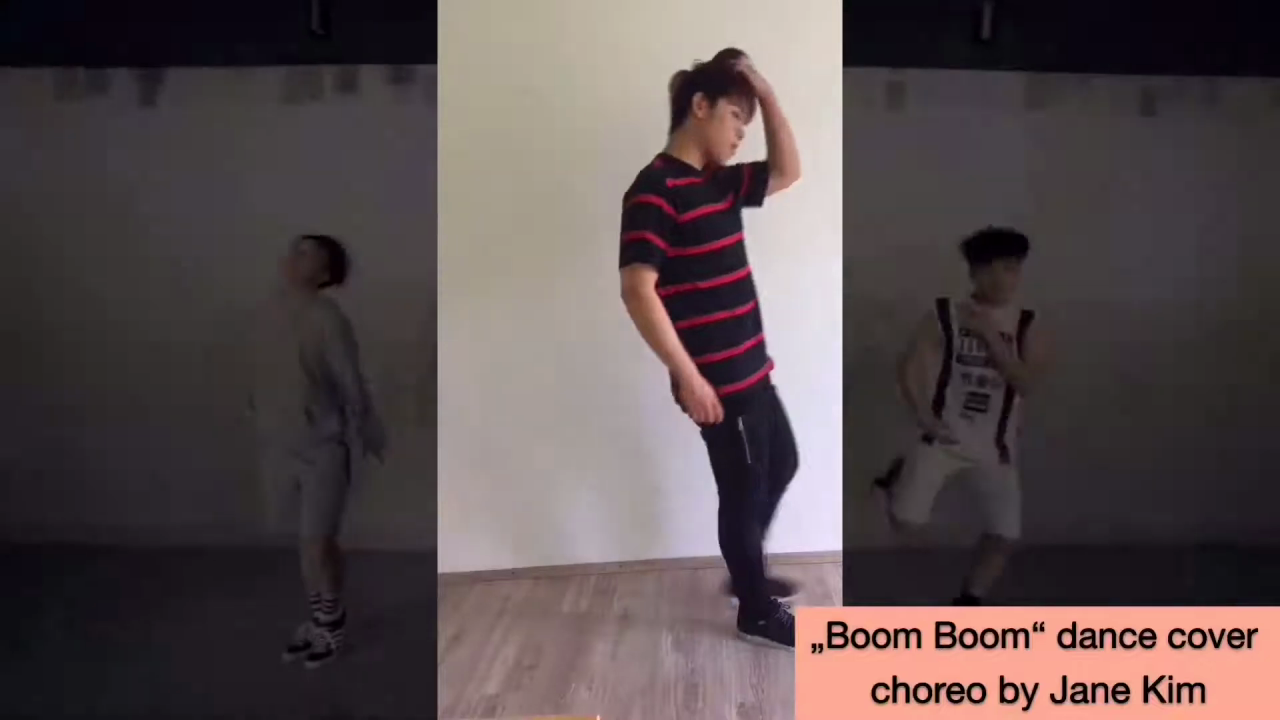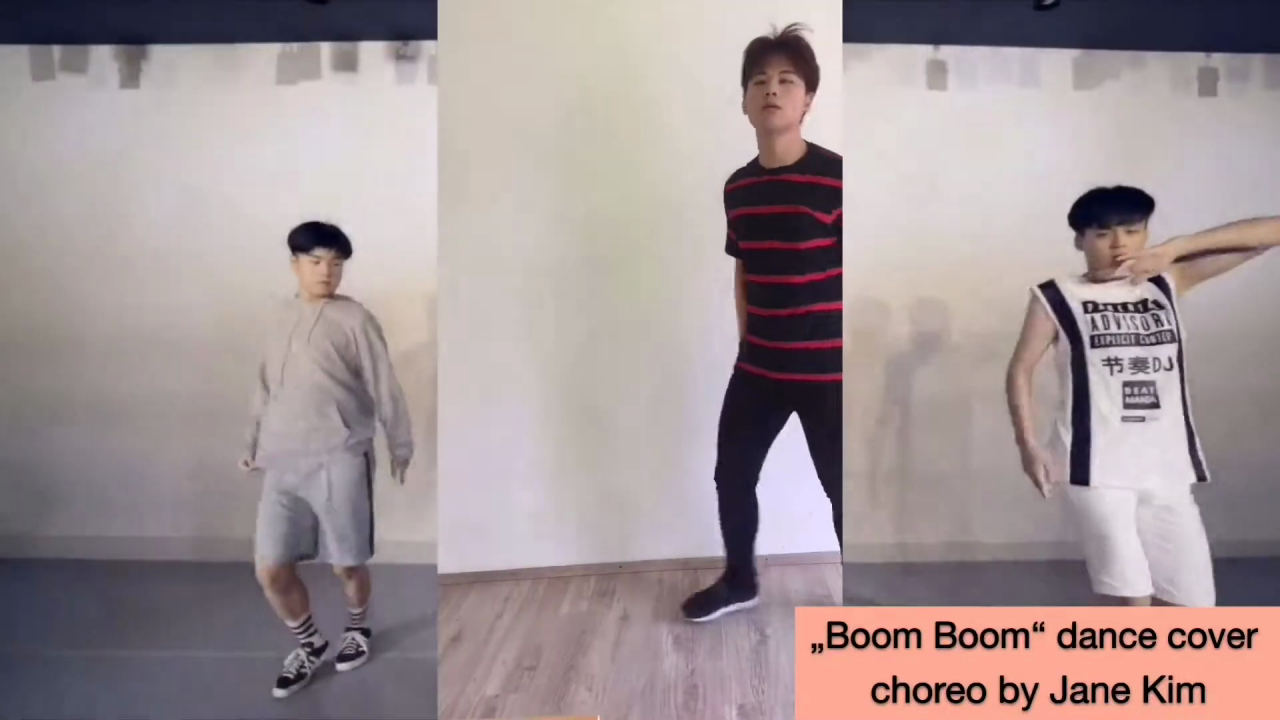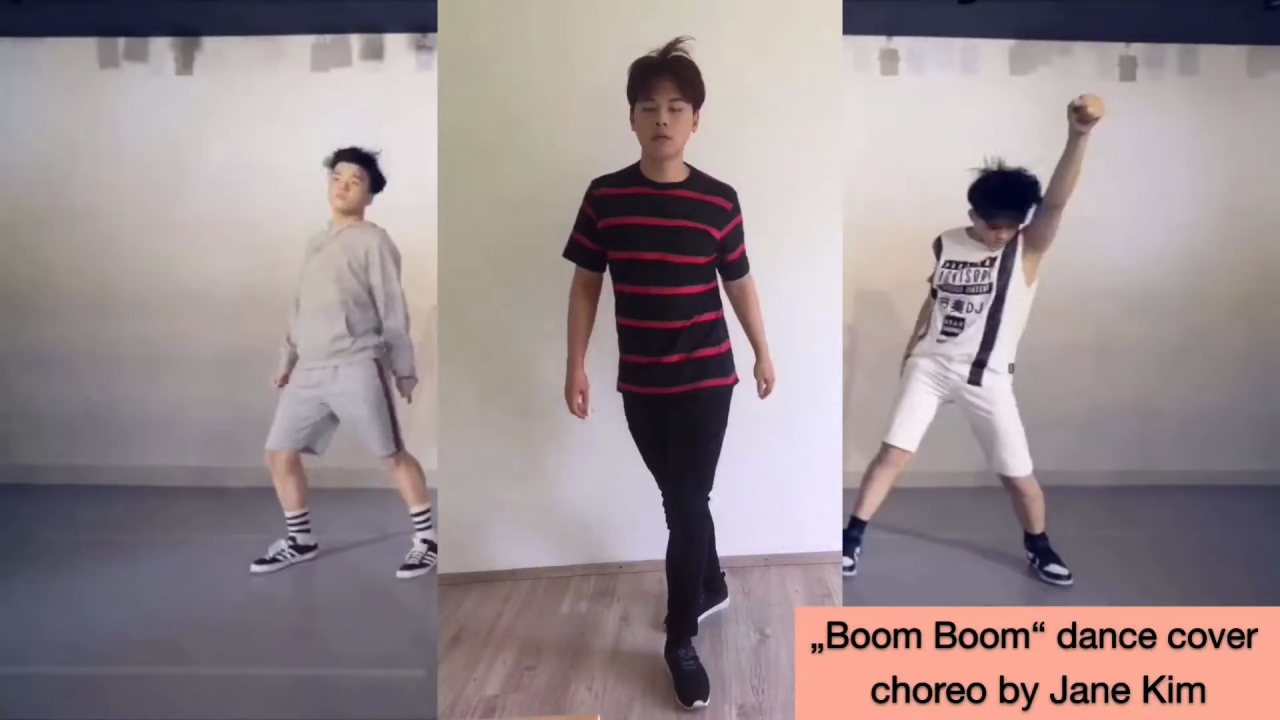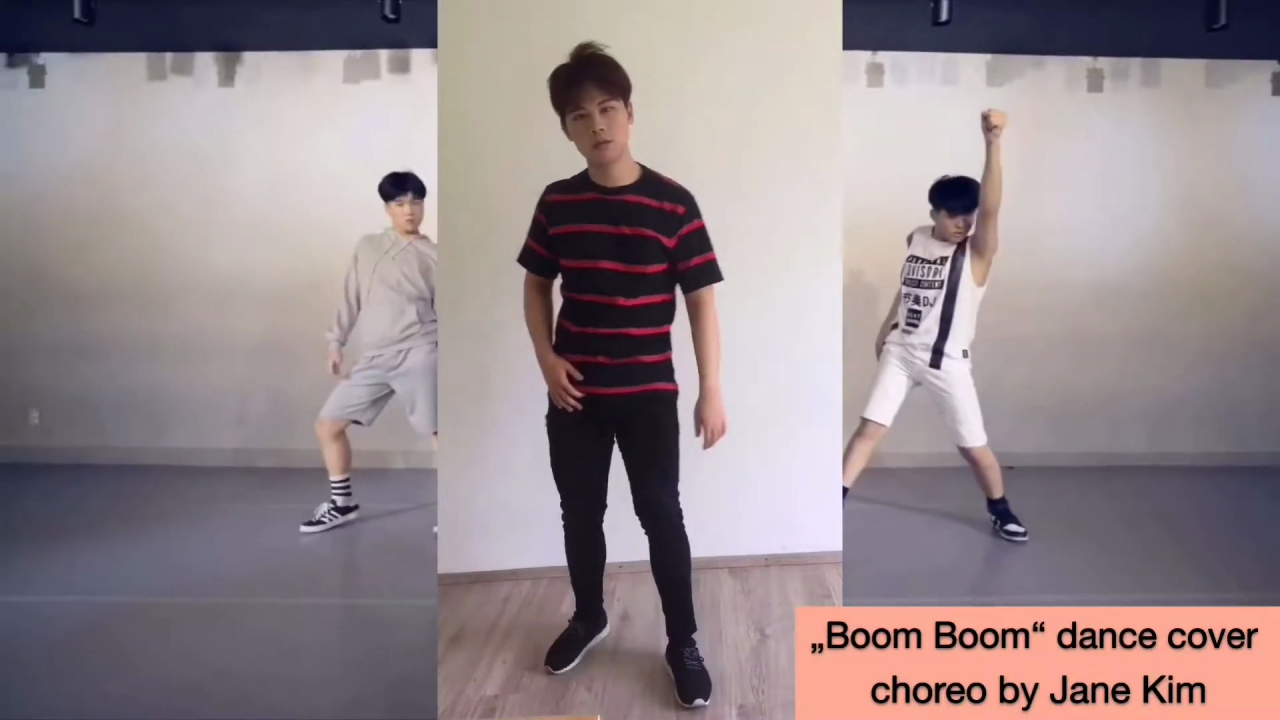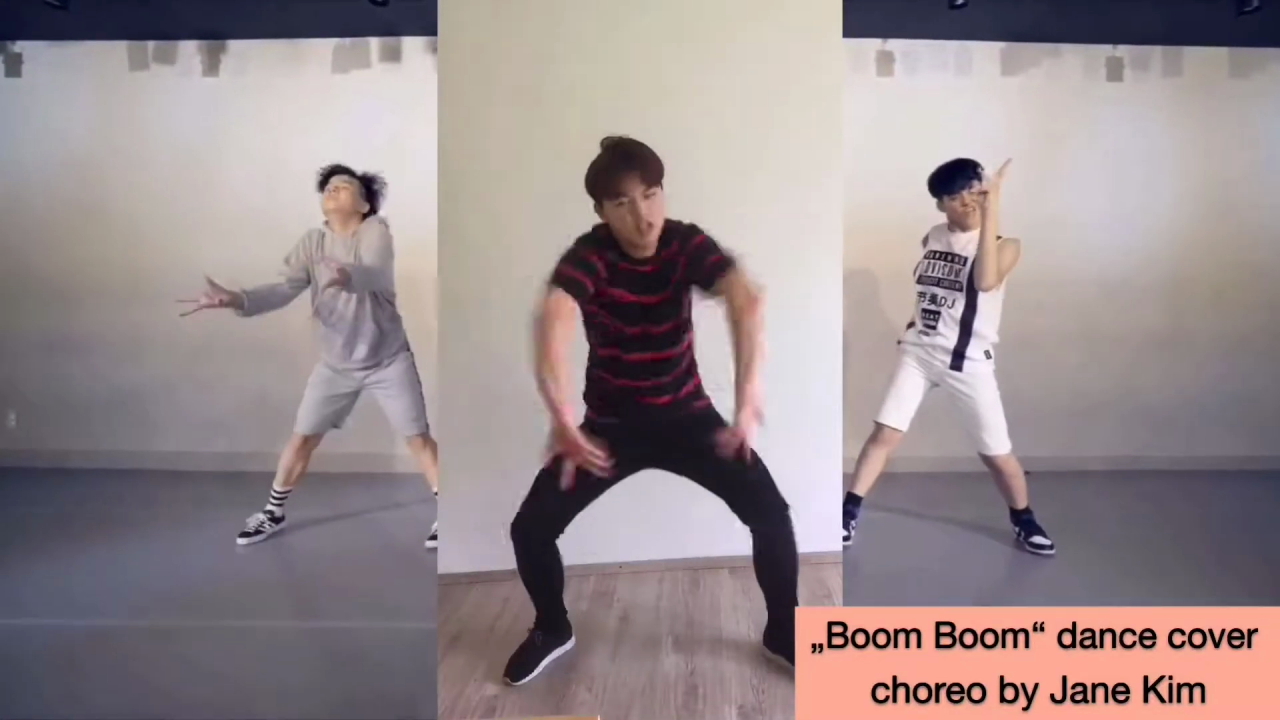
dt=1s
person 1, frame 1
left shoulder: (719, 184)
right shoulder: (655, 189)
left elbow: (788, 169)
right elbow: (637, 290)
left wrist: (763, 91)
right wrist: (686, 375)
left hip: (749, 368)
right hip: (715, 376)
left knee: (781, 465)
right knee: (744, 491)
left ankle: (748, 575)
right ankle: (757, 613)
person 1, frame 2
left shoulder: (836, 177)
right shoulder: (737, 188)
left elbow: (850, 272)
left hip: (825, 369)
right hip: (757, 367)
left knee: (840, 488)
right knee: (732, 476)
right ankle: (739, 579)
person 1, frame 3
left shoulder: (719, 200)
right shoulder: (605, 195)
left elbow: (739, 281)
right elbow: (584, 283)
left wrist: (762, 352)
right wrist: (575, 364)
left hip: (706, 379)
right hip: (640, 382)
left knee: (684, 505)
right knee: (682, 500)
left ankle: (680, 640)
right ankle: (712, 586)
person 1, frame 4
left shoulder: (673, 203)
right shoulder: (557, 203)
left elbow: (701, 297)
right elbow: (537, 286)
left wrist: (711, 391)
right wrist: (545, 358)
left hip: (648, 388)
right hip: (574, 388)
left knee: (661, 515)
right knee: (580, 513)
left ankle: (682, 643)
right ankle: (588, 617)
person 1, frame 5
left shoulder: (688, 243)
right shoulder: (589, 253)
left elbow: (744, 295)
right elbow: (551, 318)
left wrist: (749, 387)
right wrist: (561, 417)
left hip: (685, 415)
right hip: (609, 422)
left knee: (770, 511)
right knee: (530, 529)
left ankle: (783, 631)
right ankle: (552, 630)
person 2, frame 1
left shoulder: (1029, 325)
right shoulder: (944, 313)
left elbow: (1027, 384)
right elbow: (909, 367)
left wrist: (988, 335)
right wrist: (922, 416)
left hip: (995, 443)
right hip: (942, 434)
left knee: (1003, 537)
right knee: (905, 518)
left ankle: (965, 607)
right ankle: (902, 473)
person 2, frame 2
left shoulder: (1168, 283)
right shoulder: (1054, 299)
right elbow: (1020, 370)
left wrist: (1174, 248)
right wrist: (1027, 443)
left hip: (1166, 469)
right hip: (1095, 467)
left knee: (1190, 602)
right knee: (1127, 600)
person 2, frame 3
left shoulder: (1028, 249)
right shoulder: (946, 244)
left elbow: (1056, 201)
left wrist: (1078, 133)
right wrist: (911, 347)
left hip: (987, 377)
right hip: (929, 365)
left knee: (1017, 473)
right knee: (893, 453)
left ankle: (1039, 546)
right ankle: (852, 539)
person 2, frame 4
left shoulder: (978, 251)
right shoulder: (916, 240)
left elbow: (992, 208)
left wrist: (993, 142)
right wrist: (887, 326)
left hip: (948, 361)
right hip: (900, 352)
left knee: (974, 446)
right knee: (870, 428)
left ankle: (1001, 510)
person 2, frame 5
left shoulder: (1004, 245)
right shoulder: (933, 238)
left elbow: (984, 283)
left wrist: (990, 212)
right wrist: (911, 333)
left hip: (969, 362)
right hip: (917, 352)
left knee: (998, 453)
right knee: (885, 433)
left ankle: (1025, 521)
right ankle: (847, 515)
person 3, frame 1
left shoulder: (329, 320)
right shoulder: (272, 312)
left elbow: (352, 388)
left wrist: (372, 439)
right wrist: (262, 419)
left hip: (322, 447)
right hip: (277, 446)
left knee: (319, 543)
right knee: (305, 540)
left ankle: (332, 620)
right ankle: (318, 618)
person 3, frame 2
left shoulder: (356, 320)
right shoulder: (282, 317)
left elbow: (384, 391)
left wrist: (401, 450)
right wrist: (253, 441)
left hip: (339, 459)
right hip: (283, 461)
left knee: (348, 563)
right knee: (271, 571)
left ankle: (356, 630)
right ankle: (309, 646)
person 3, frame 3
left shoulder: (373, 241)
right shoulder: (316, 243)
left elbow: (392, 310)
left wrist: (404, 369)
right wrist: (287, 359)
left hip: (356, 366)
right hip: (311, 369)
left knee: (393, 454)
right knee: (279, 453)
left ankle: (428, 539)
right ankle: (300, 540)
person 3, frame 4
left shoulder: (431, 255)
right shoulder: (366, 247)
right elbow: (351, 300)
right wrist: (336, 344)
left hip: (418, 354)
right hip: (373, 357)
left knee: (441, 430)
right knee: (327, 425)
right ankle: (342, 504)
person 3, frame 5
left shoulder: (375, 231)
right shoulder: (311, 243)
left elbow: (375, 278)
right elbow: (283, 289)
left wrist: (344, 275)
right wrist: (235, 300)
left hip: (389, 359)
right hip: (335, 364)
left knee: (418, 438)
right knee: (303, 437)
right ankle: (273, 513)
